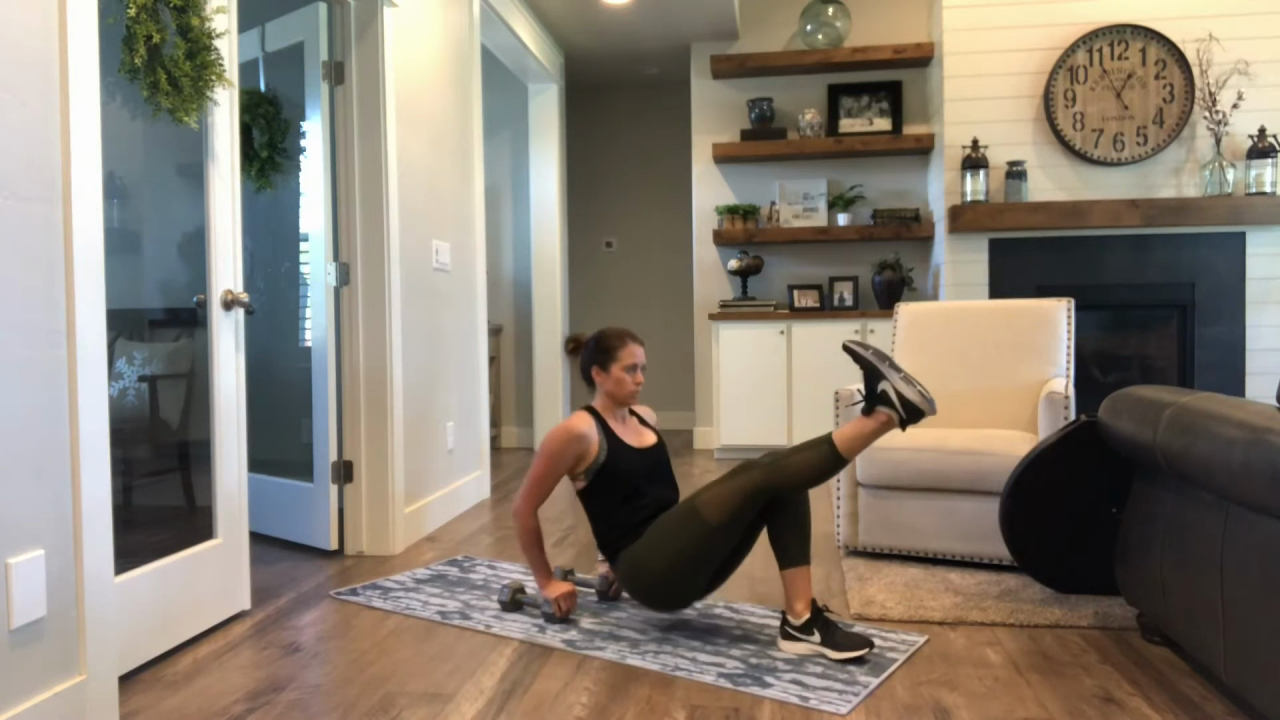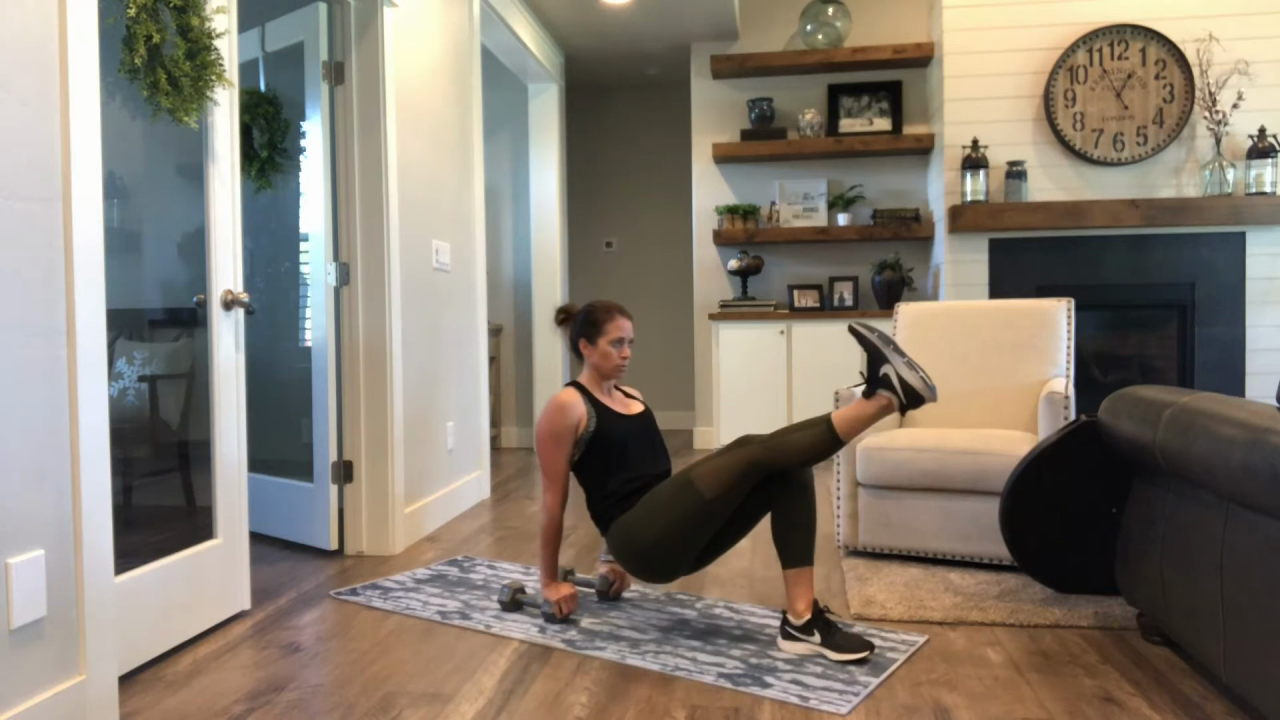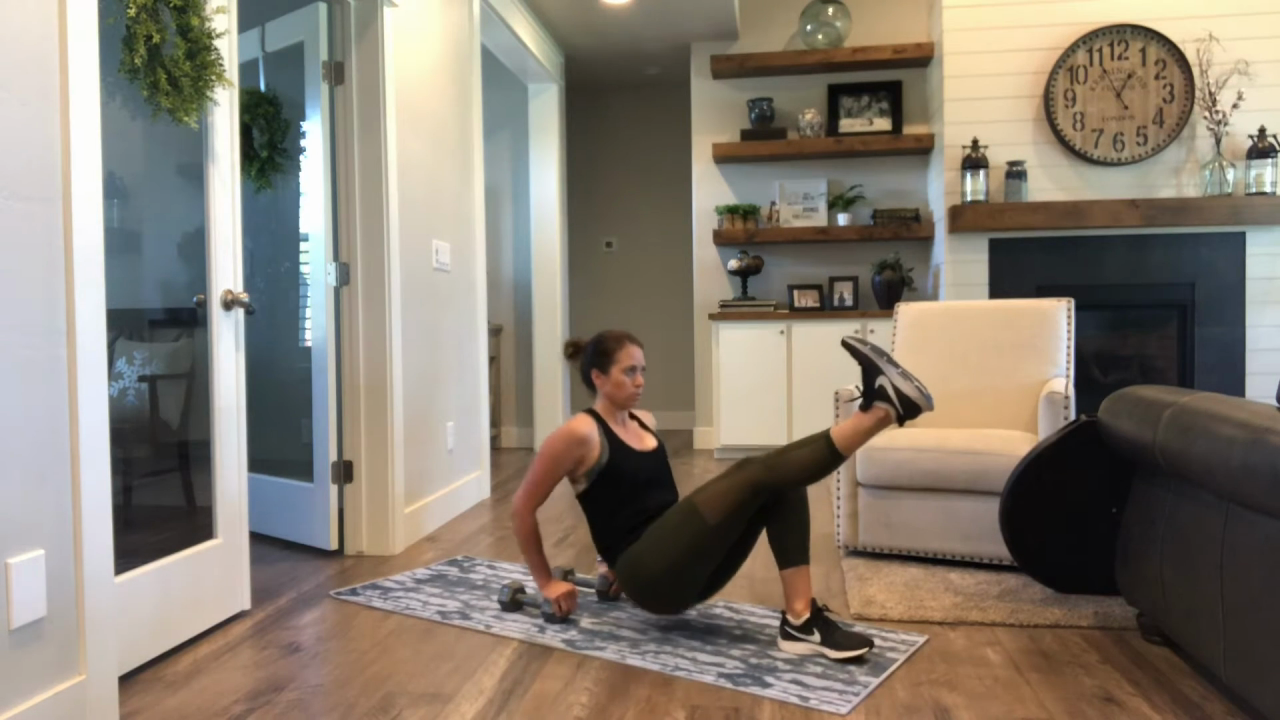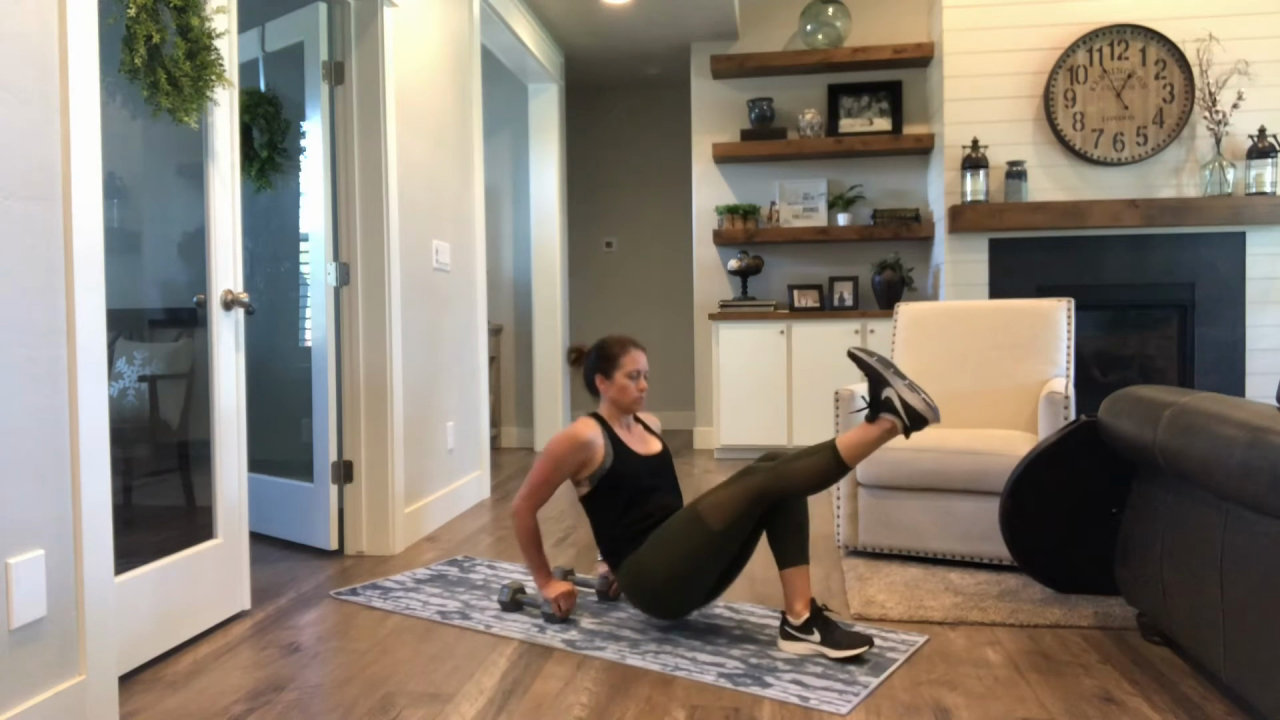
dt=0.5s
person 1, frame 1
left shoulder: (644, 418)
right shoulder: (578, 432)
right elbow: (523, 508)
right wrist: (547, 582)
left hip: (685, 559)
right hip: (650, 573)
left knee: (776, 470)
right knee: (756, 477)
left ankle: (801, 623)
right ankle: (883, 414)
person 1, frame 2
left shoulder: (630, 396)
right shoulder: (566, 407)
right elbow: (553, 500)
left wrist: (618, 559)
right wrist: (550, 582)
left hip: (678, 534)
right hip: (644, 542)
left knee: (788, 469)
right knee: (752, 453)
left ankle: (801, 622)
right ankle: (884, 397)
person 1, frame 3
left shoulder: (642, 422)
right shoulder: (579, 435)
right elbow: (522, 509)
left wrist: (616, 561)
right wrist: (546, 582)
left hip: (684, 564)
right hip: (650, 575)
left knee: (779, 478)
right knee: (755, 474)
left ankle: (800, 622)
right ankle: (882, 409)
person 1, frame 4
left shoulder: (648, 425)
right shoulder: (582, 438)
right elbow: (523, 509)
left wrist: (614, 562)
right wrist: (546, 582)
left hip: (685, 567)
right hip: (653, 580)
left knee: (775, 468)
right knee: (759, 482)
left ankle: (801, 622)
right ankle: (888, 420)
